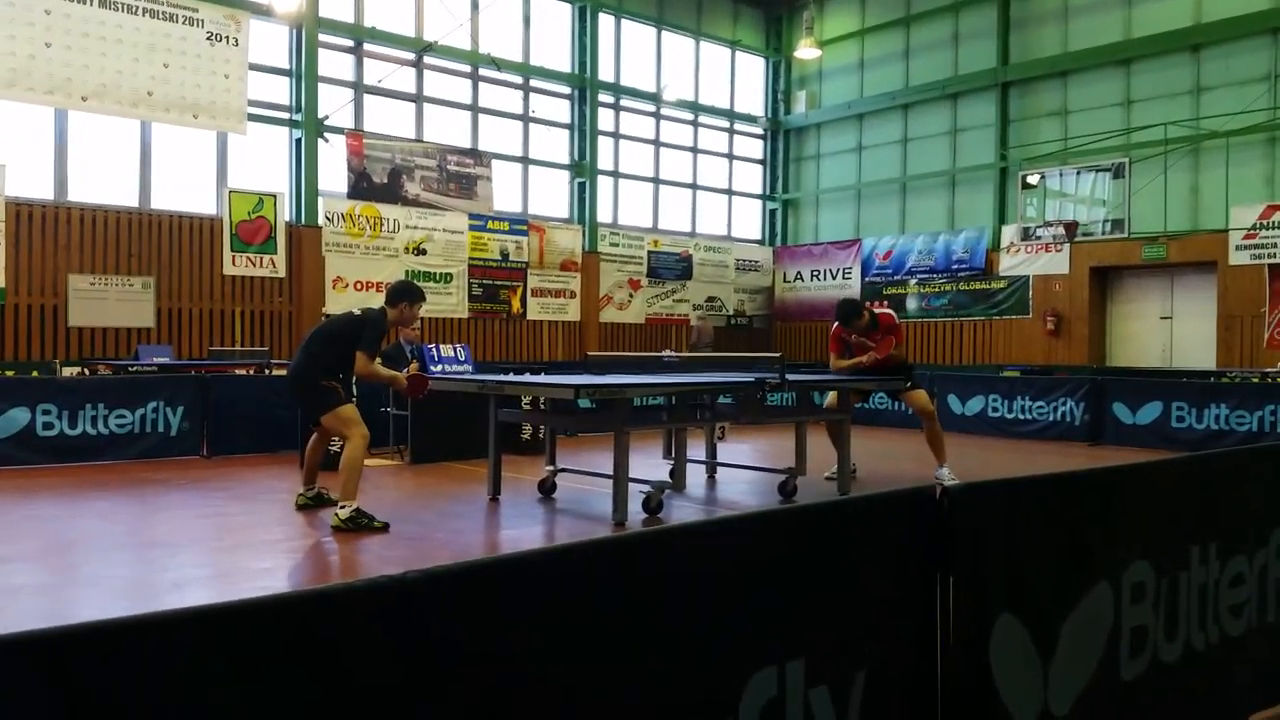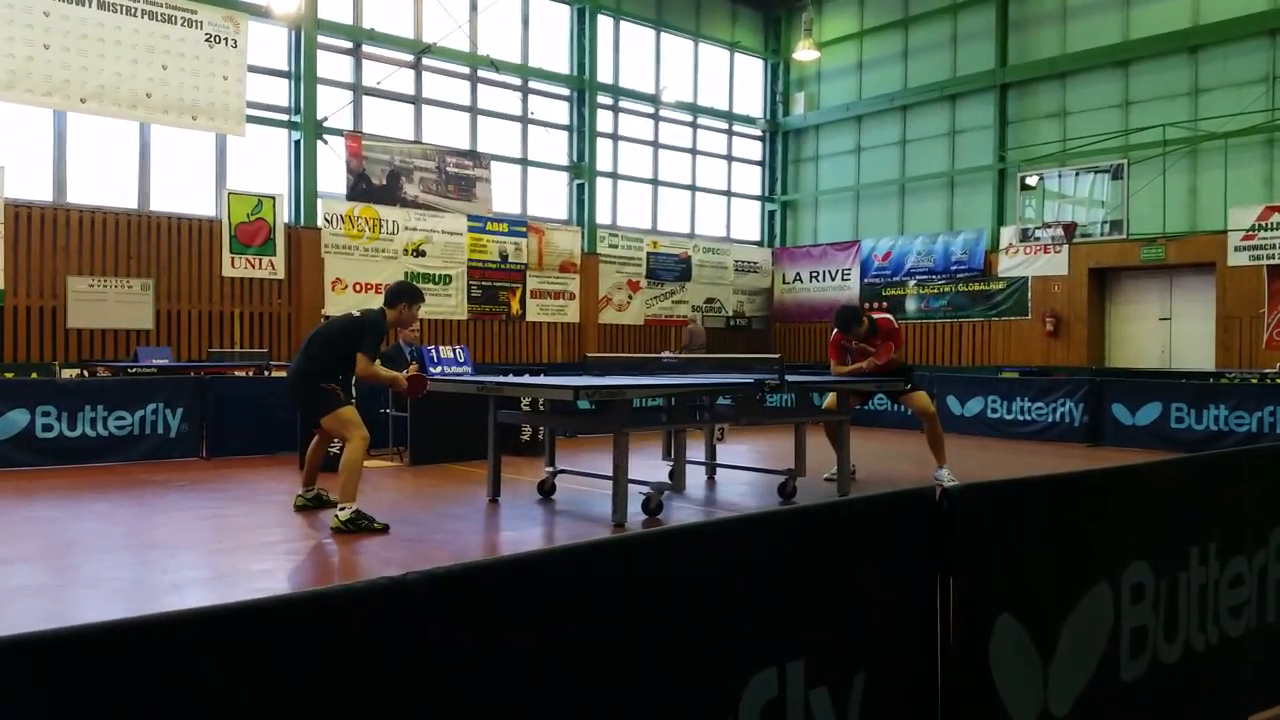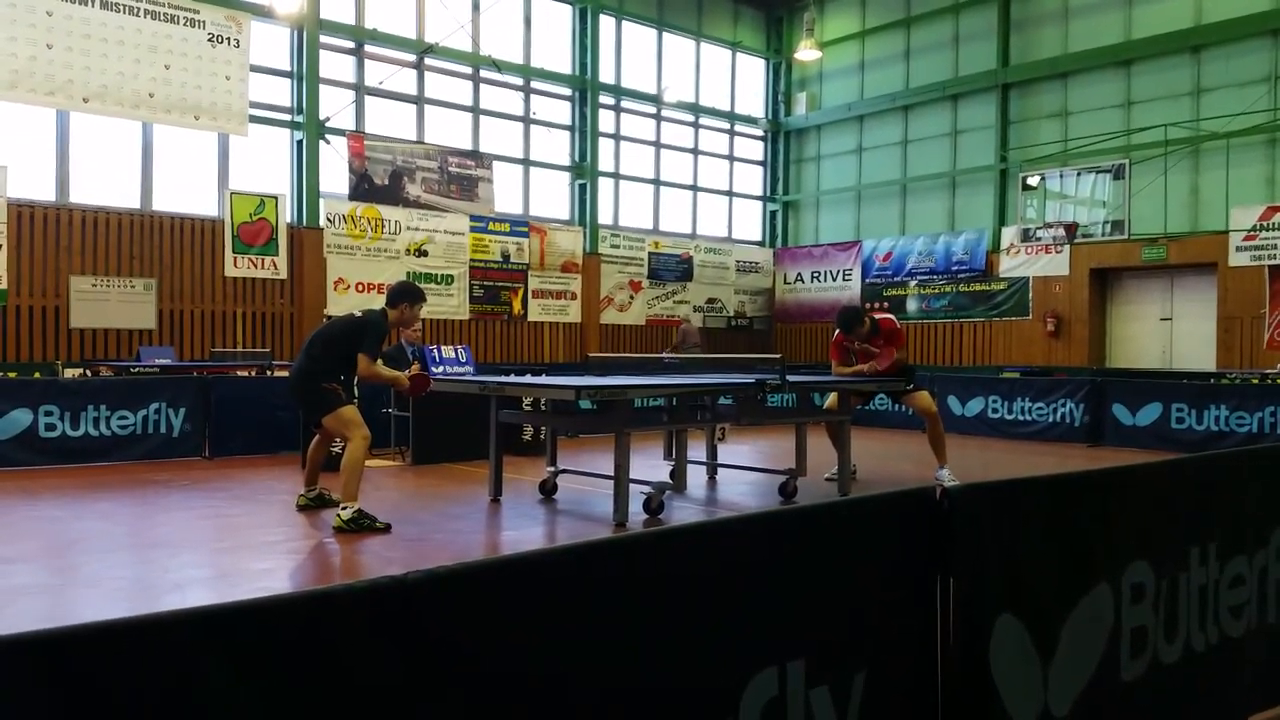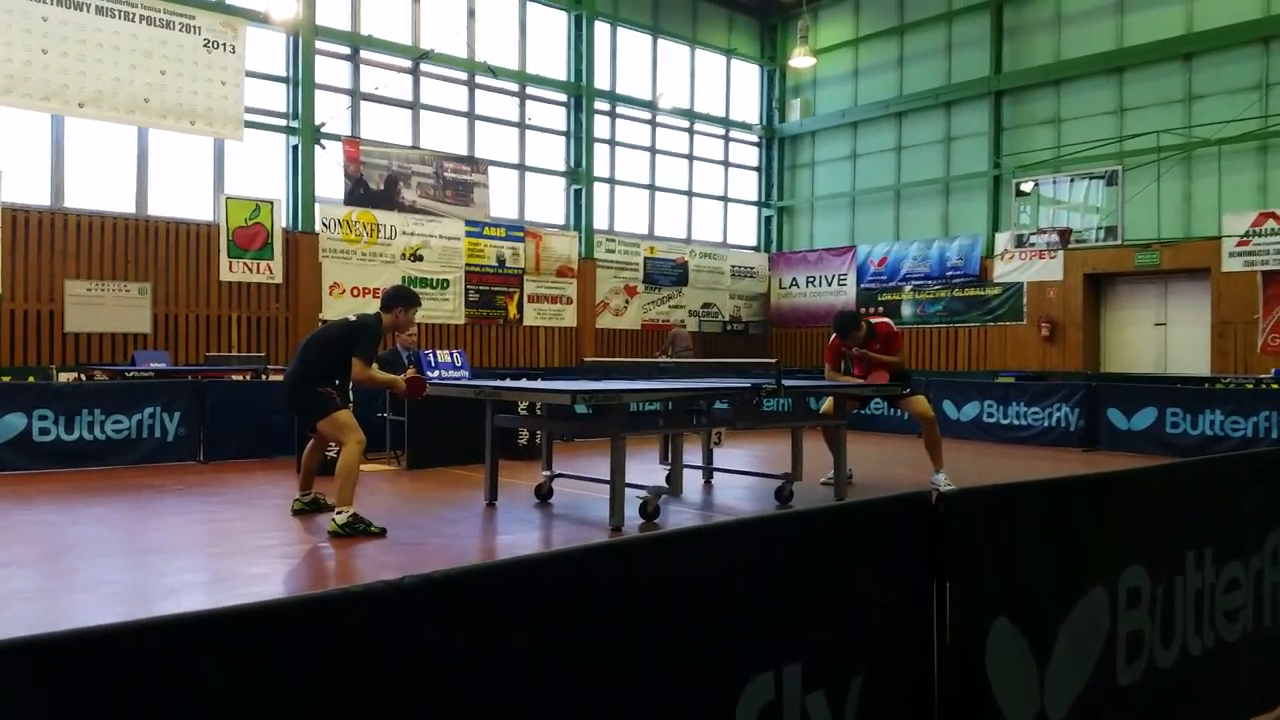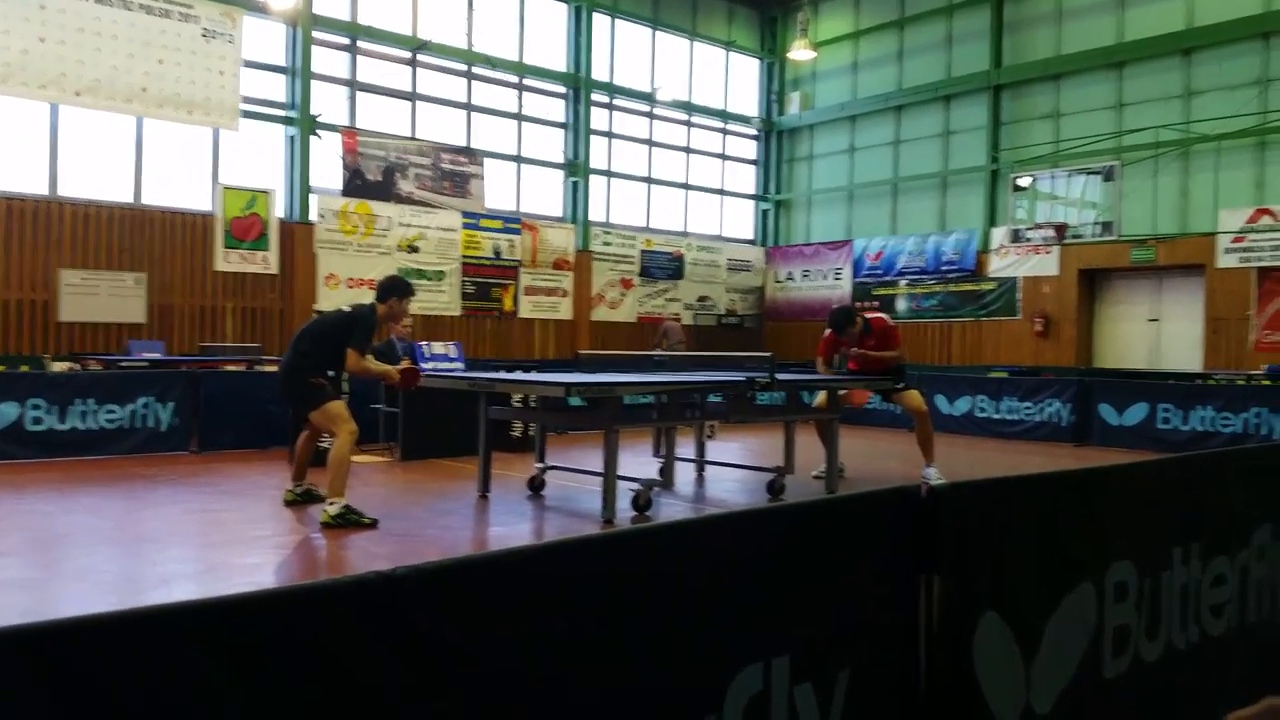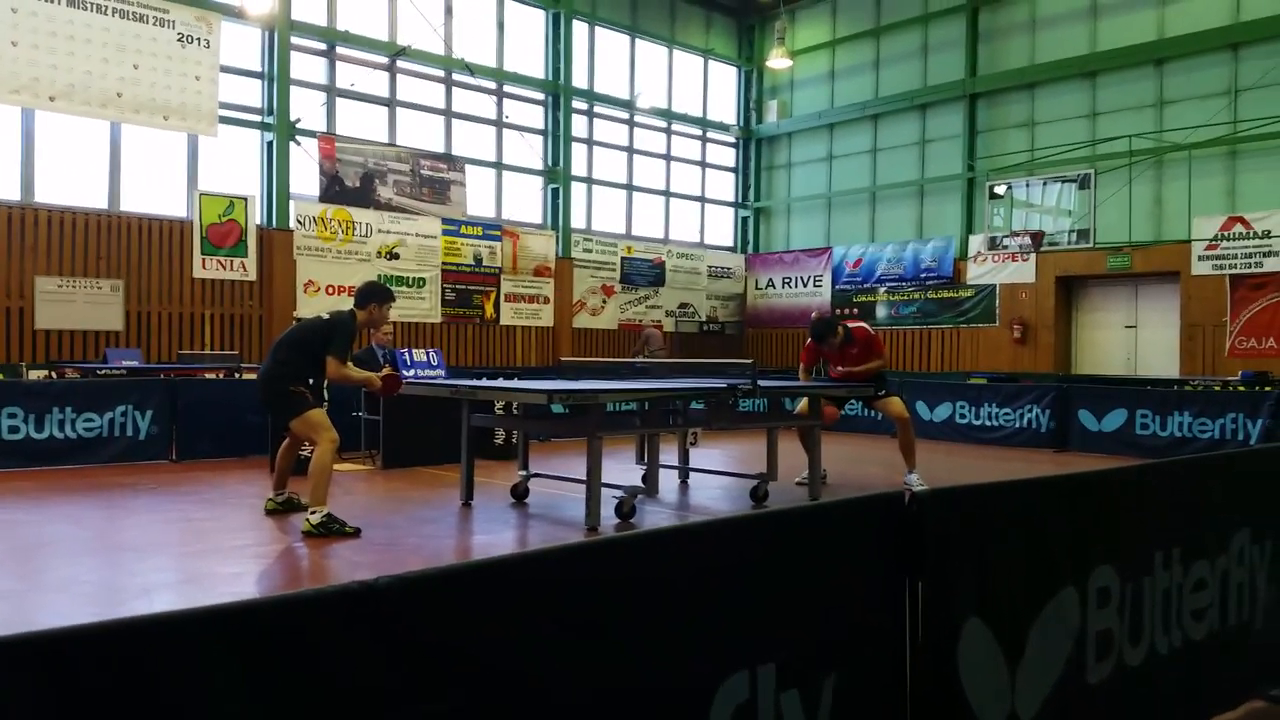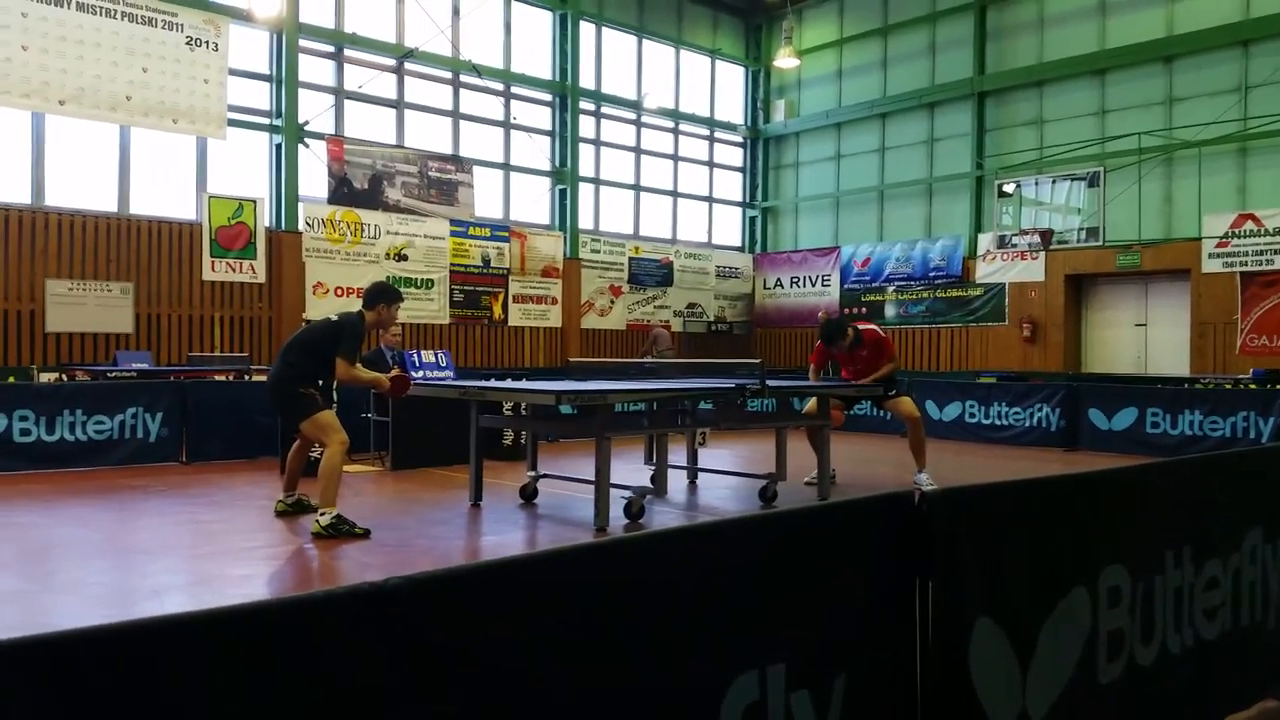
dt=0.2s
person 1, frame 1
left shoulder: (371, 318)
right shoulder: (376, 322)
left elbow: (362, 363)
right elbow: (362, 369)
left wrist: (394, 376)
right wrist: (392, 378)
left hip: (305, 373)
right hip: (314, 377)
left knee: (325, 431)
right knee: (357, 435)
left ankle: (308, 493)
right ankle: (346, 512)
person 1, frame 2
left shoulder: (370, 319)
right shoulder: (375, 323)
left elbow: (363, 364)
right elbow: (363, 370)
left wrist: (395, 376)
right wrist: (393, 379)
left hip: (305, 375)
right hip: (314, 379)
left knee: (326, 433)
right knee: (358, 436)
left ankle: (307, 494)
right ankle: (346, 513)
person 1, frame 3
left shoulder: (372, 319)
right shoulder: (377, 324)
left elbow: (365, 364)
right elbow: (364, 371)
left wrist: (398, 376)
right wrist: (395, 378)
left hip: (308, 375)
right hip: (315, 379)
left knee: (327, 433)
right knee: (359, 436)
left ankle: (310, 494)
right ankle: (348, 513)
person 1, frame 4
left shoulder: (367, 324)
right shoulder: (372, 328)
left elbow: (361, 368)
right elbow: (359, 374)
left wrist: (394, 379)
right wrist: (391, 381)
left hip: (303, 379)
right hip: (310, 383)
left knee: (322, 437)
right knee: (354, 440)
left ankle: (304, 498)
right ankle: (343, 517)
person 1, frame 5
left shoulder: (361, 314)
right shoulder: (366, 318)
left elbow: (355, 358)
right elbow: (353, 365)
left wrist: (389, 370)
right wrist: (385, 373)
left hip: (298, 370)
right hip: (303, 374)
left knee: (316, 428)
right knee: (346, 430)
left ankle: (297, 489)
right ankle: (335, 508)
person 1, frame 6
left shoulder: (341, 321)
right shoulder: (346, 325)
left elbow: (336, 365)
right elbow: (334, 373)
left wrist: (371, 376)
right wrist: (367, 379)
left hip: (278, 378)
right hip: (283, 382)
left knee: (297, 436)
right knee: (327, 439)
left ankle: (278, 497)
right ankle: (317, 517)
person 1, frame 7
left shoulder: (350, 322)
right shoulder: (354, 326)
left elbow: (345, 366)
right elbow: (343, 374)
left wrist: (380, 377)
right wrist: (376, 381)
left hip: (288, 380)
right hip: (292, 383)
left knee: (308, 438)
right knee: (337, 441)
left ankle: (288, 499)
right ankle: (327, 518)
person 2, frame 1
left shoulder: (888, 318)
right shoulder: (839, 329)
left elbow: (899, 356)
right elbow: (835, 365)
left wrist: (868, 345)
right wrist: (862, 359)
left hip: (894, 370)
right hip: (862, 371)
left knee: (927, 410)
right knee: (830, 408)
left ankle: (942, 468)
person 2, frame 2
left shoulder: (887, 322)
right shoulder: (839, 335)
left elbow: (898, 360)
right elbow: (835, 370)
left wrist: (868, 350)
right wrist: (862, 365)
left hip: (894, 373)
right hip: (862, 375)
left knee: (928, 412)
right knee: (828, 410)
left ankle: (942, 469)
person 2, frame 3
left shoulder: (889, 323)
right shoulder: (841, 335)
left elbow: (900, 359)
right elbow: (837, 369)
left wrist: (870, 351)
right wrist: (862, 367)
left hip: (897, 374)
right hip: (864, 374)
left knee: (930, 411)
right knee: (830, 410)
left ankle: (943, 469)
person 2, frame 4
left shoulder: (886, 327)
right shoulder: (837, 339)
left elbow: (899, 362)
right elbow: (830, 372)
left wrist: (868, 355)
right wrist: (853, 382)
left hip: (893, 377)
right hip: (861, 379)
left knee: (927, 416)
right knee: (827, 414)
left ankle: (938, 473)
person 2, frame 5
left shoulder: (882, 322)
right shoulder: (833, 334)
left elbow: (898, 355)
right elbow: (823, 365)
left wrist: (865, 354)
left hip: (888, 372)
right hip: (857, 373)
left knee: (920, 409)
right knee: (820, 407)
left ankle: (929, 467)
person 2, frame 6
left shoulder: (863, 331)
right shoulder: (815, 342)
left elbow: (882, 361)
right elbow: (804, 372)
left wrist: (850, 370)
left hip: (869, 379)
right hip: (838, 381)
left knee: (902, 416)
right knee: (801, 414)
left ankle: (911, 474)
person 2, frame 7
left shoulder: (873, 334)
right shoulder: (825, 344)
left elbow: (893, 363)
right elbow: (813, 373)
left wrist: (866, 382)
left hip: (879, 381)
right hip: (848, 383)
left knee: (913, 416)
right knee: (809, 415)
left ankle: (921, 474)
